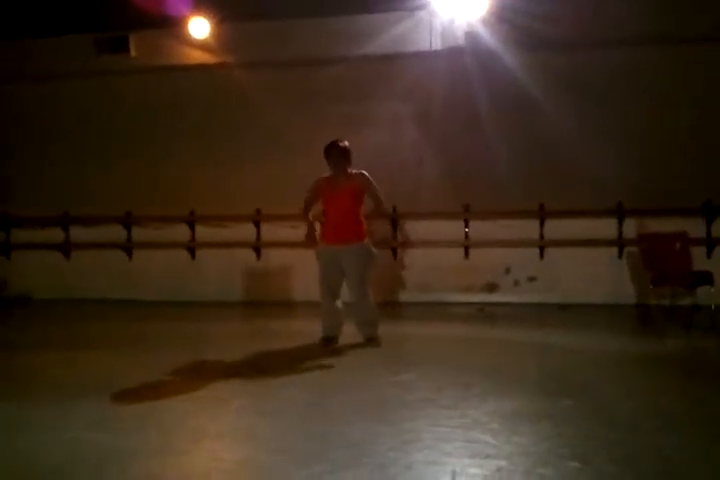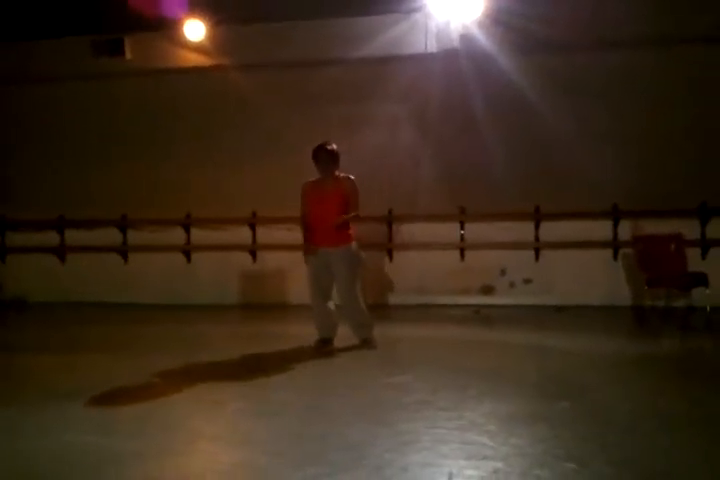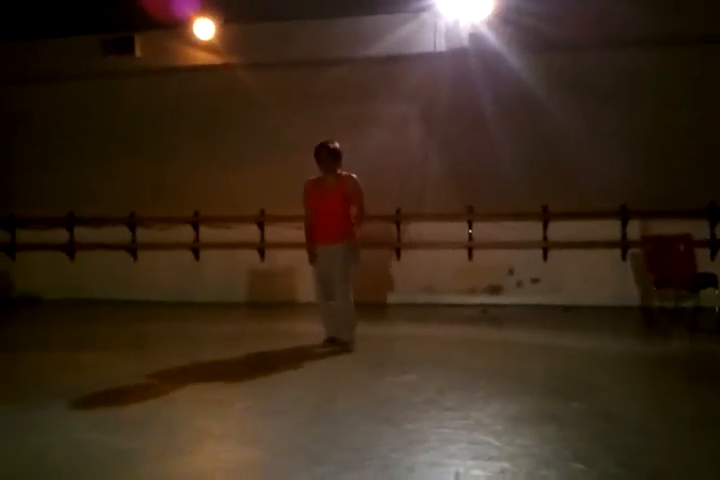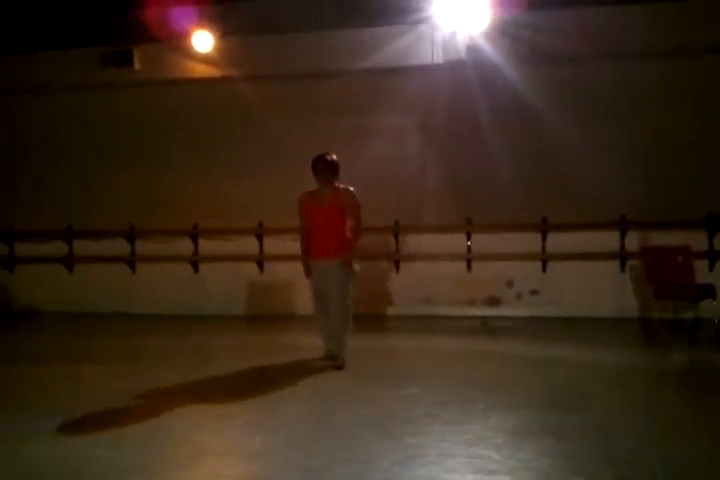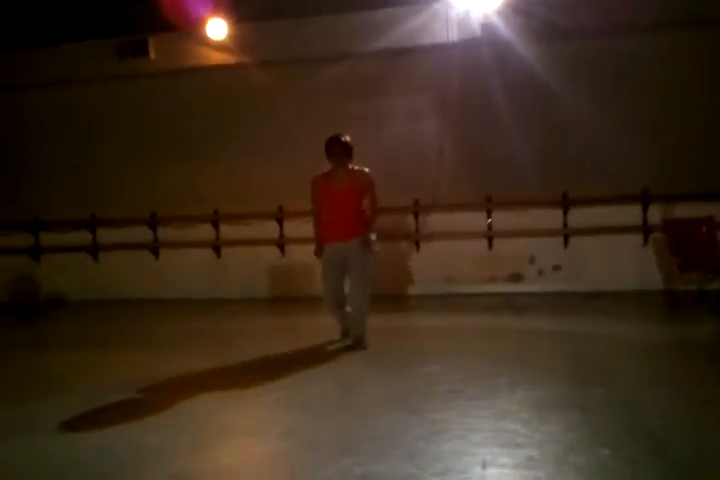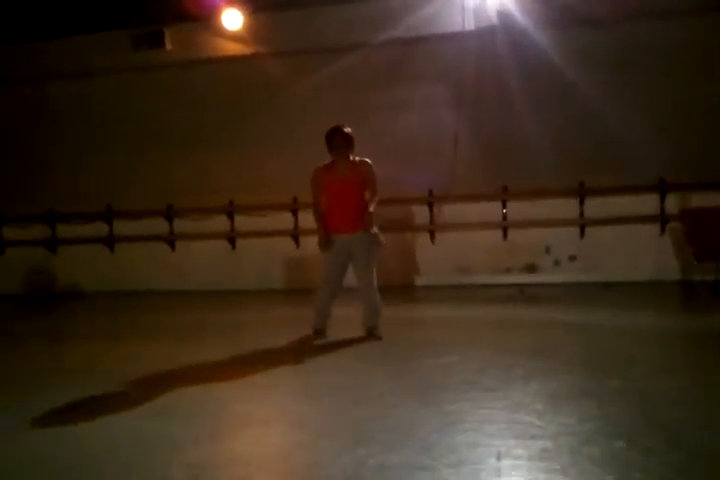
dt=0.3s
person 1, frame 1
left shoulder: (360, 178)
right shoulder: (321, 184)
left elbow: (379, 204)
right elbow: (306, 207)
right wrist: (310, 227)
left hip: (355, 244)
right hip: (328, 245)
left knee: (360, 291)
right knee: (328, 291)
left ankle: (370, 333)
right ankle: (330, 333)
person 1, frame 2
left shoulder: (347, 182)
right shoulder: (308, 188)
left elbow: (355, 211)
right elbow: (304, 217)
left wrist: (341, 219)
right wrist: (307, 239)
left hip: (342, 246)
right hip: (317, 248)
left knee: (349, 294)
right knee: (318, 295)
left ankle: (365, 334)
right ankle: (326, 334)
person 1, frame 3
left shoulder: (349, 181)
right shoulder: (311, 186)
left elbow: (360, 211)
right elbow: (309, 218)
left wrist: (352, 236)
right wrist: (309, 244)
left hip: (343, 245)
right hip: (320, 246)
left knee: (342, 291)
right knee: (324, 294)
left ankle: (347, 336)
right ankle: (333, 333)
person 1, frame 4
left shoulder: (347, 195)
right shoulder: (306, 199)
left elbow: (356, 225)
right elbow: (305, 231)
left wrist: (350, 252)
right wrist: (305, 259)
left hip: (339, 259)
right hip: (316, 260)
left knee: (339, 306)
right knee: (322, 308)
left ankle: (336, 351)
right ankle: (331, 347)
person 1, frame 5
left shoulder: (362, 176)
right shoulder: (319, 181)
left elbow: (372, 206)
right elbow: (317, 213)
left wrist: (367, 231)
right wrist: (318, 241)
left hip: (357, 241)
right hip: (331, 244)
left knee: (359, 290)
right knee: (331, 291)
left ankle: (358, 333)
right ankle: (346, 322)
person 1, frame 6
left shoulder: (364, 167)
right shoulder: (321, 173)
left elbow: (373, 194)
right elbow: (317, 205)
left wrist: (370, 211)
right wrist: (322, 231)
left hip: (362, 233)
right hip: (335, 236)
left knee: (368, 281)
right knee: (329, 283)
left ankle: (372, 325)
right ankle: (319, 325)
